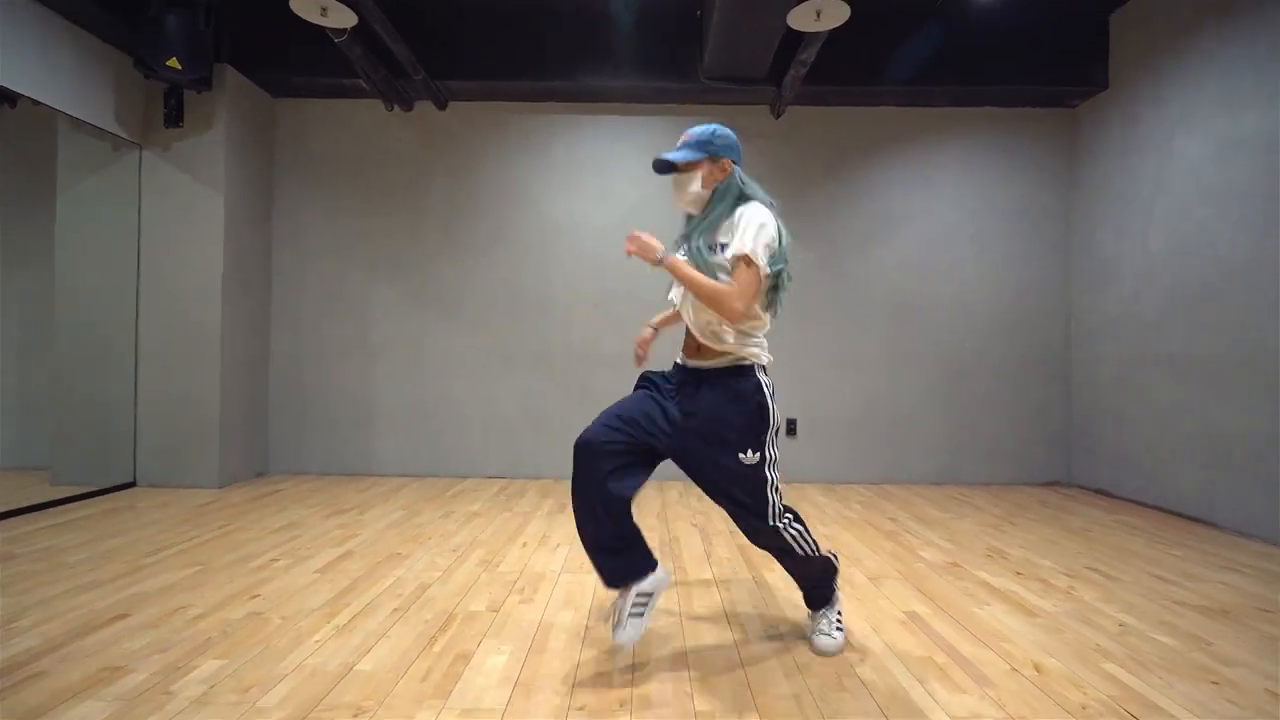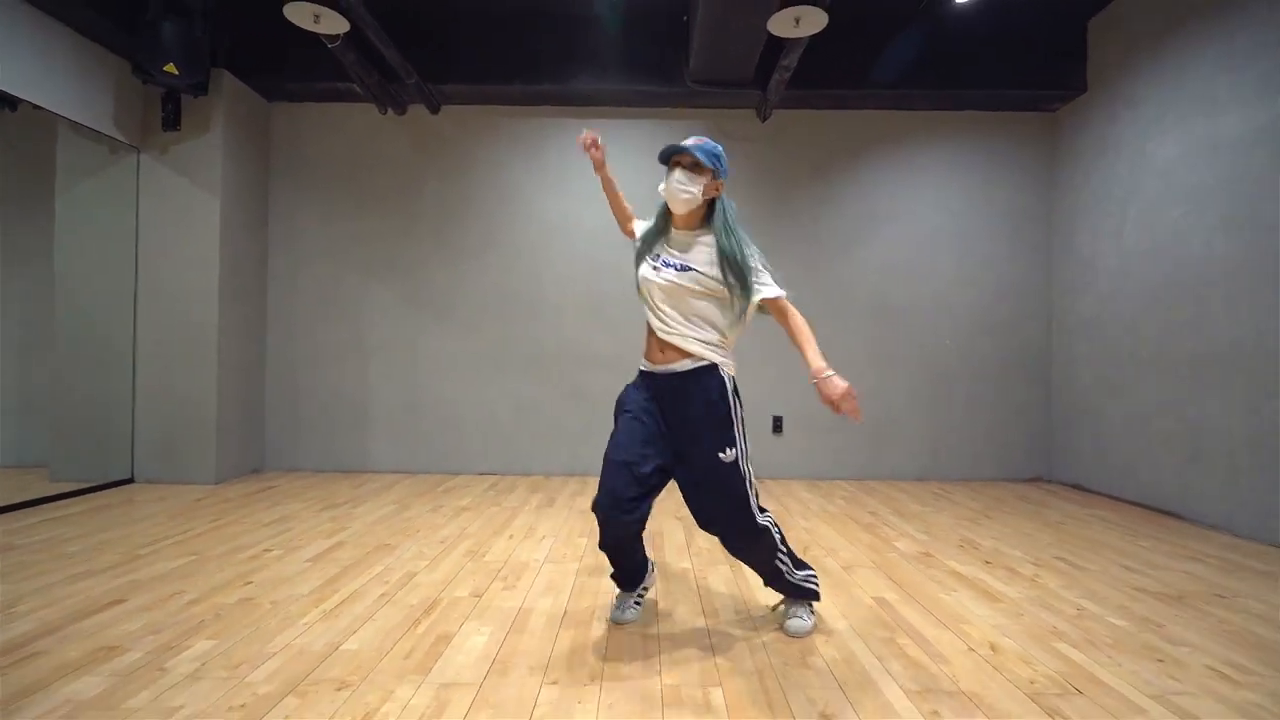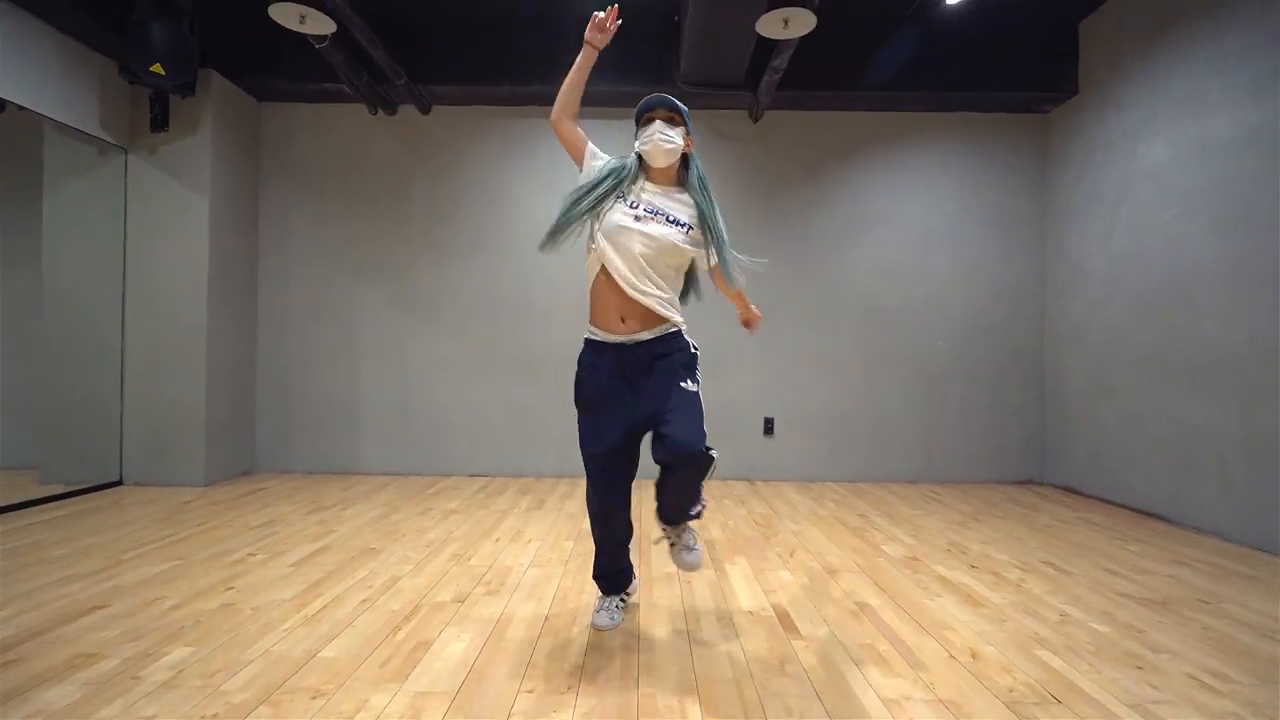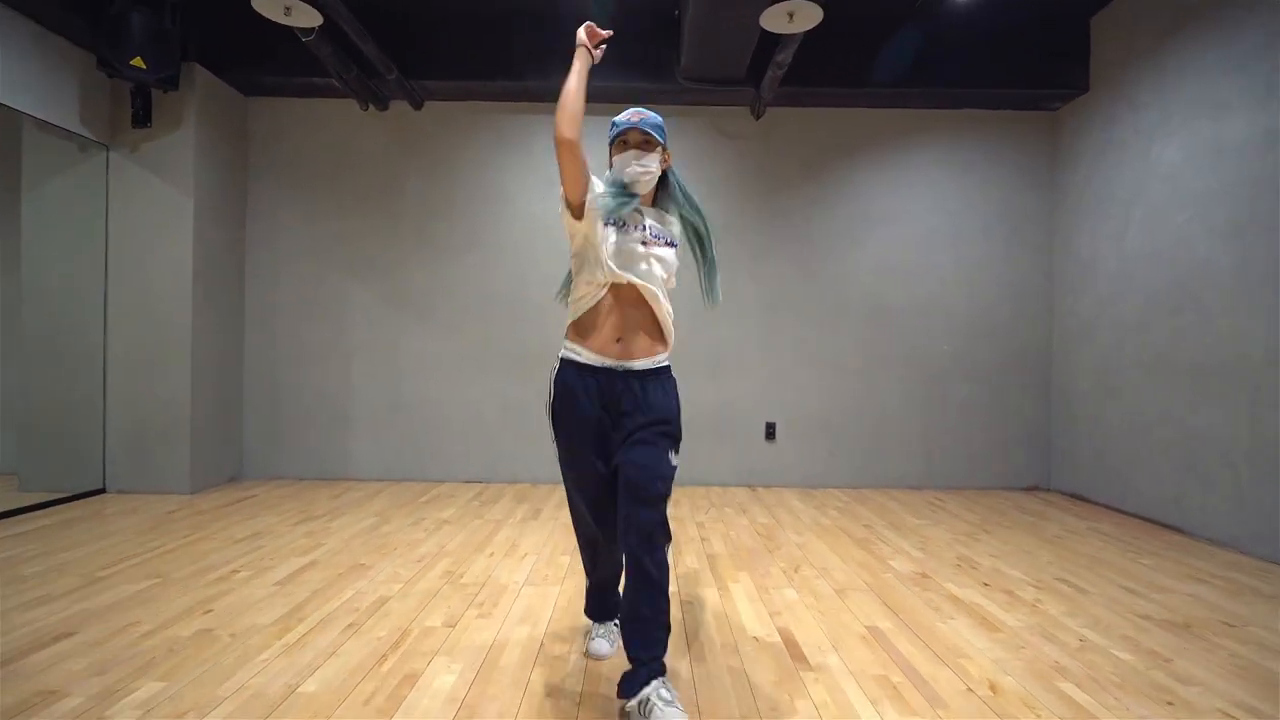
dt=0.2s
person 1, frame 1
left shoulder: (752, 220)
right shoulder: (704, 232)
left elbow: (732, 300)
left wrist: (667, 257)
right wrist: (656, 323)
left hip: (736, 391)
right hip: (682, 381)
left knee: (758, 510)
right knee: (595, 451)
left ankle: (823, 596)
right ankle: (637, 579)
person 1, frame 2
left shoulder: (729, 251)
right shoulder: (655, 235)
left elbow: (785, 312)
right elbow: (626, 219)
left wrist: (822, 373)
right wrist: (601, 169)
left hip: (703, 394)
right hip: (648, 394)
left knee: (734, 514)
right knee: (616, 505)
left ankle: (799, 590)
right ankle: (632, 585)
person 1, frame 3
left shoulder: (696, 208)
right shoulder: (611, 180)
left elbow: (716, 267)
right elbow: (561, 117)
left wrist: (745, 306)
left hip: (665, 353)
right hip: (604, 356)
left knee: (687, 450)
right knee: (607, 483)
left ankle: (678, 515)
right ankle: (614, 587)
person 1, frame 4
left shoulder: (673, 223)
right shoulder: (591, 204)
right elbow: (566, 138)
right wrist: (583, 57)
left hip: (649, 384)
right hip: (583, 381)
left knee: (643, 516)
right knee: (595, 515)
right ankle: (605, 614)
